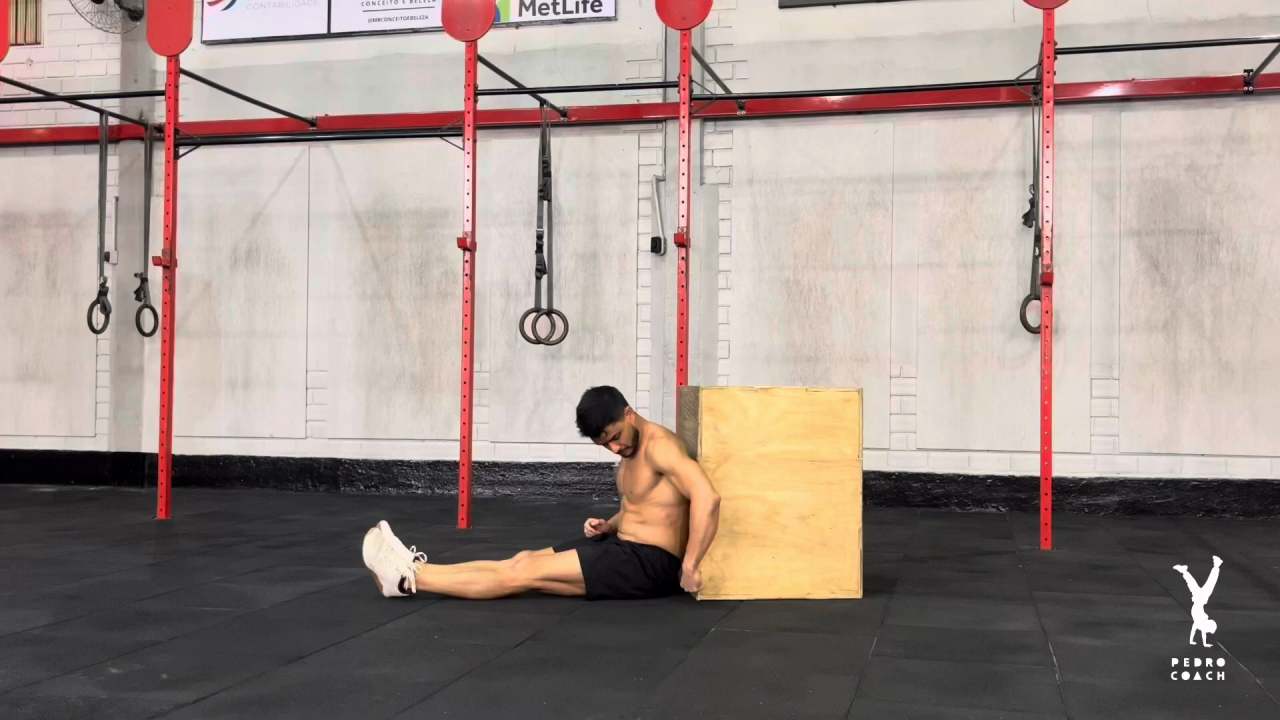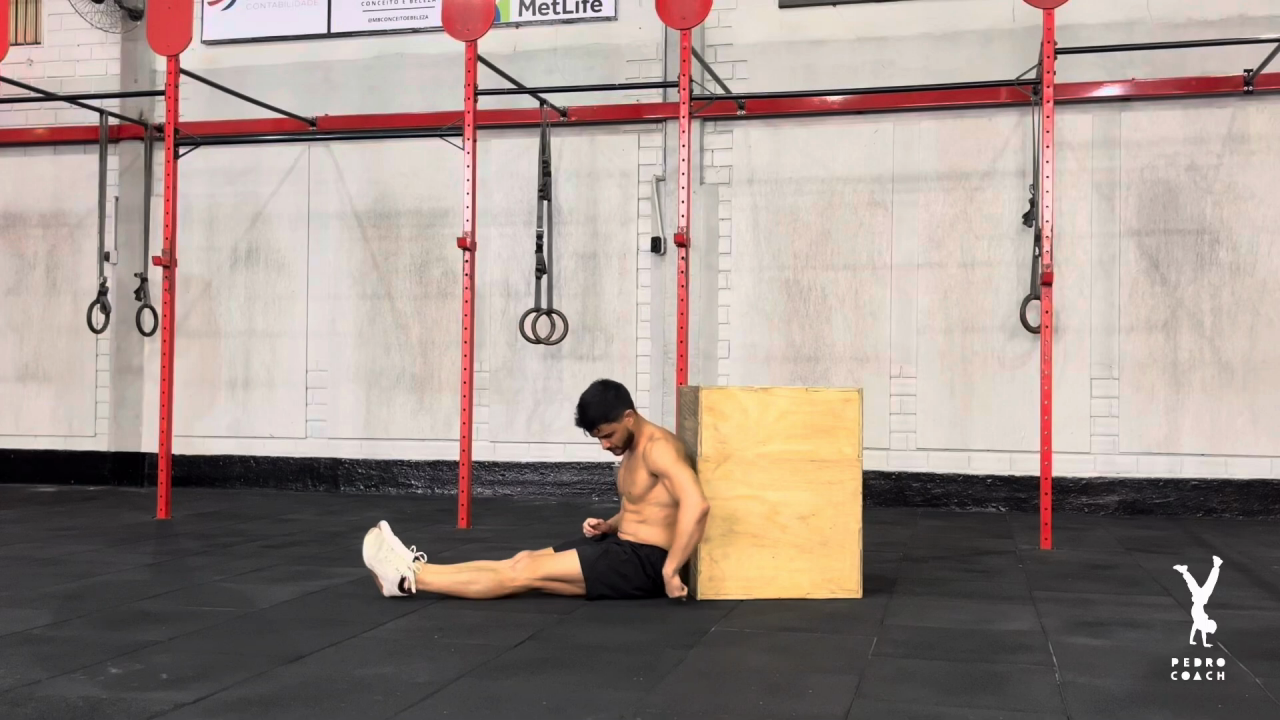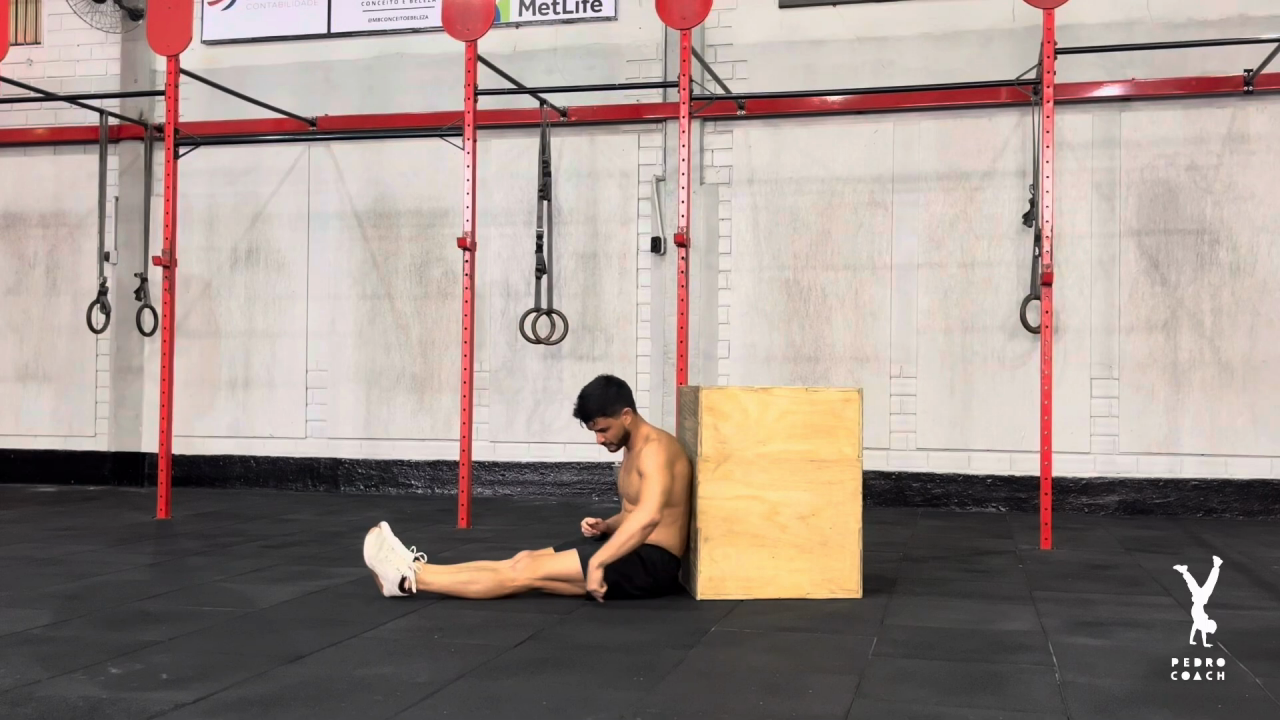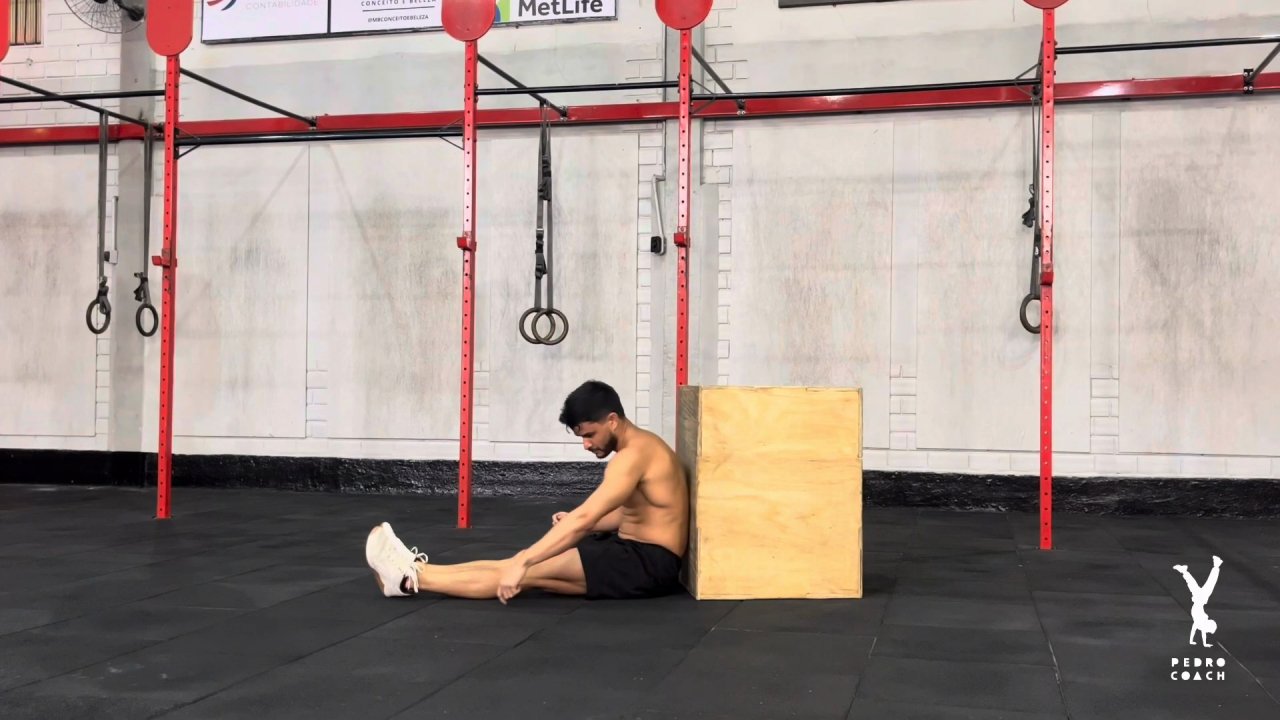
dt=0.3s
person 1, frame 1
left shoulder: (659, 445)
right shoulder: (632, 447)
left elbow: (707, 498)
left wrist: (689, 566)
right wrist: (608, 525)
left hip: (648, 564)
right hip: (627, 548)
left knee: (528, 572)
right knee: (524, 559)
left ankle: (409, 578)
right ankle: (416, 570)
person 1, frame 2
left shoulder: (658, 447)
right shoulder: (632, 447)
left elbow: (696, 505)
left wrist: (670, 570)
right wrist: (608, 525)
left hip: (646, 563)
right hip: (626, 547)
left knee: (528, 572)
right knee: (524, 559)
left ankle: (409, 577)
right ankle: (416, 569)
person 1, frame 3
left shoulder: (654, 449)
right shoulder: (636, 447)
left elbow: (650, 516)
left wrist: (596, 564)
right wrist: (605, 526)
left hip: (649, 564)
right hip: (637, 553)
left knee: (526, 573)
right knee: (524, 559)
left ankle: (409, 577)
right ankle: (414, 570)
person 1, frame 4
left shoulder: (634, 453)
right shoulder: (637, 446)
left elbow: (584, 519)
left wrist: (523, 565)
right wrist: (574, 523)
left hip: (650, 563)
right hip: (634, 550)
left knee: (527, 570)
right knee: (527, 558)
left ankle: (410, 578)
right ankle: (416, 568)
